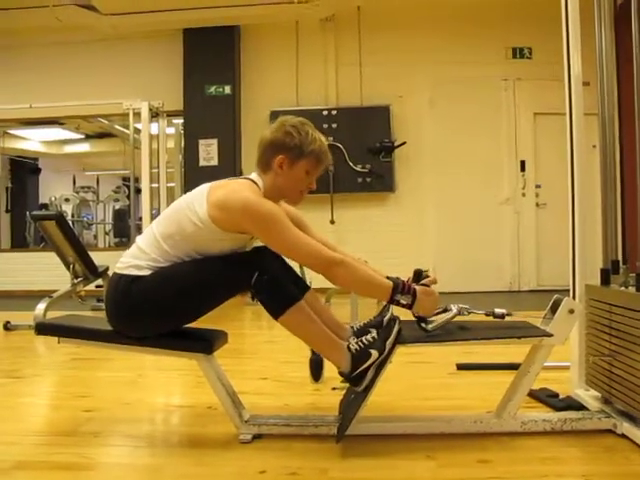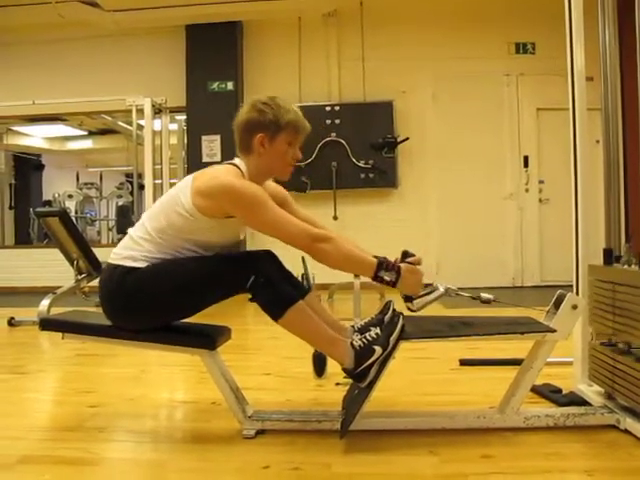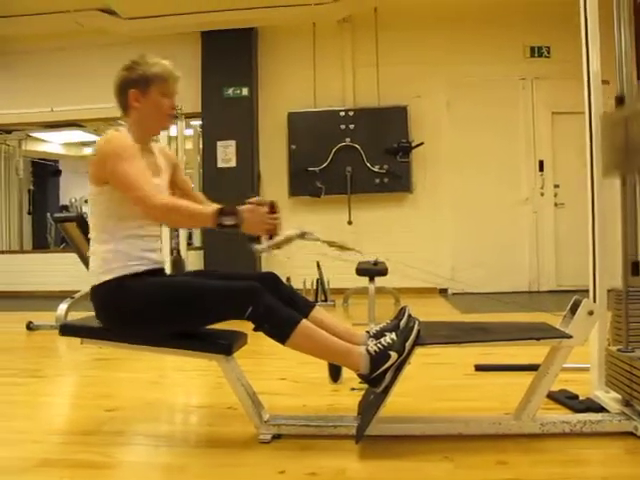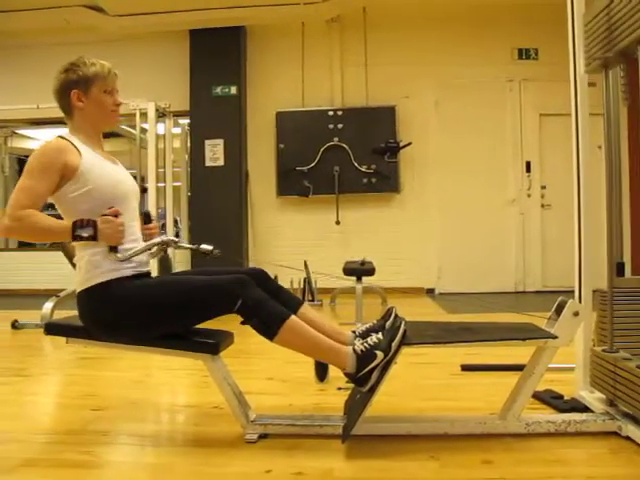
dt=0.5s
person 1, frame 1
left shoulder: (274, 206)
right shoulder: (247, 202)
left elbow: (337, 256)
right elbow: (329, 266)
left wrist: (398, 285)
right wrist: (405, 295)
left hip: (155, 289)
right hip: (132, 297)
left knee: (269, 267)
right knee: (262, 267)
left ankle: (347, 337)
right ankle: (348, 359)
person 1, frame 2
left shoulder: (265, 188)
right shoulder: (231, 185)
left elbow: (323, 234)
right elbow: (314, 243)
left wrist: (387, 266)
right wrist: (390, 273)
left hip: (152, 282)
right hip: (126, 289)
left knee: (267, 270)
right knee: (258, 269)
left ankle: (351, 338)
right ankle: (350, 356)
person 1, frame 3
left shoulder: (160, 154)
right shoulder: (115, 146)
left elbow: (199, 205)
right elbow: (156, 208)
left wrist: (245, 216)
right wrist: (232, 218)
left hip: (150, 282)
right hip: (121, 294)
left knee: (266, 284)
right knee: (252, 298)
left ankle: (364, 342)
right ankle: (365, 362)
person 1, frame 4
left shoulder: (105, 157)
right shoulder: (58, 152)
left wrist: (137, 232)
right wrist: (87, 227)
left hip: (135, 283)
right hip: (108, 296)
left knee: (254, 279)
right knee: (238, 292)
left ankle: (352, 341)
right ankle: (352, 359)
